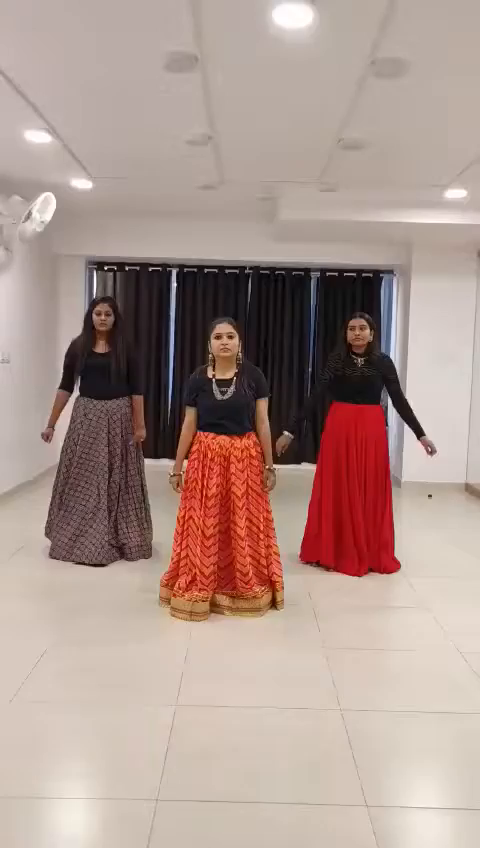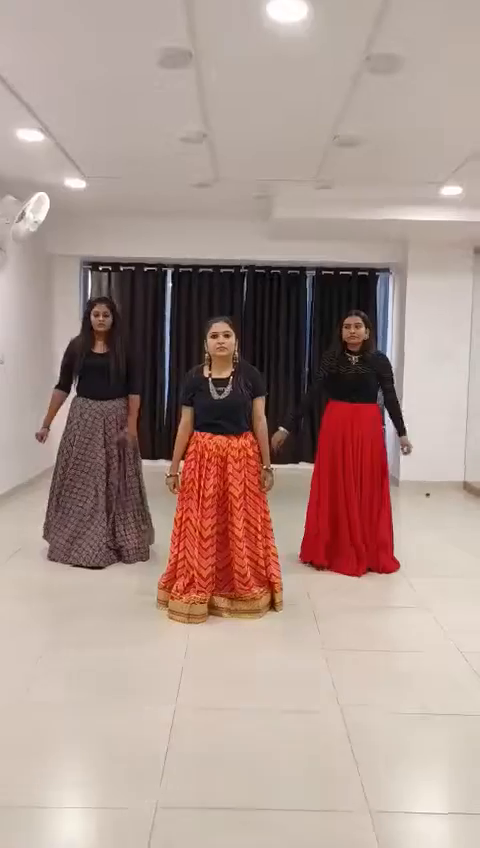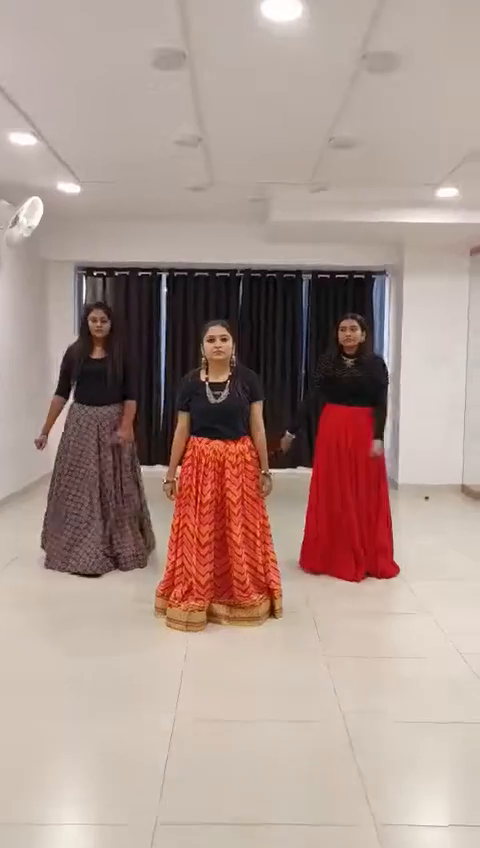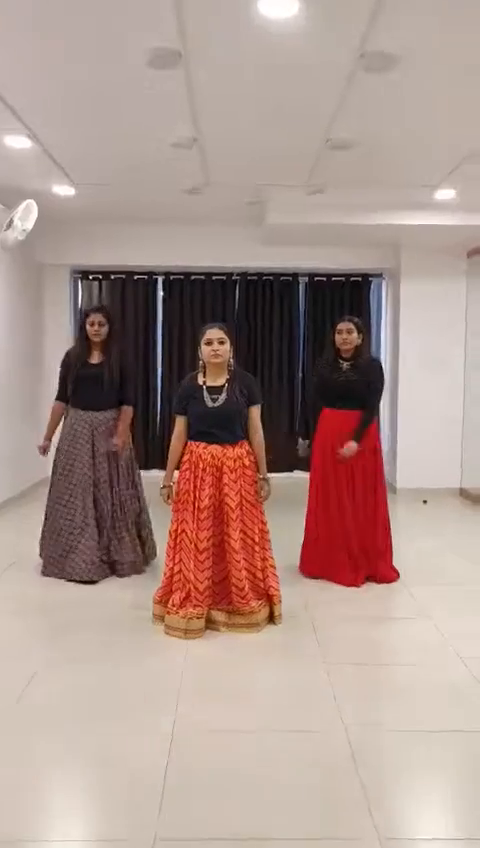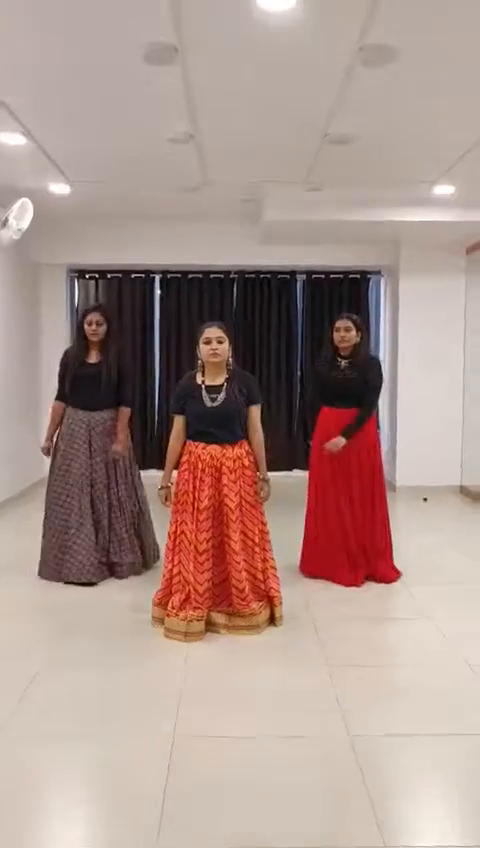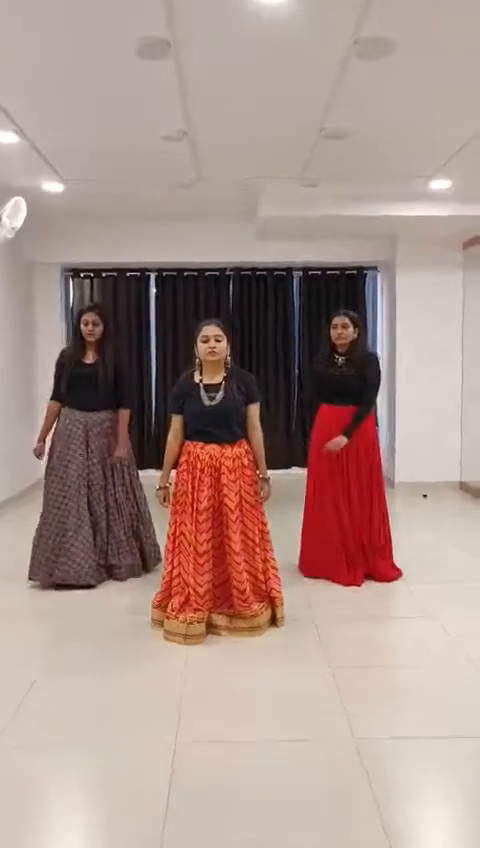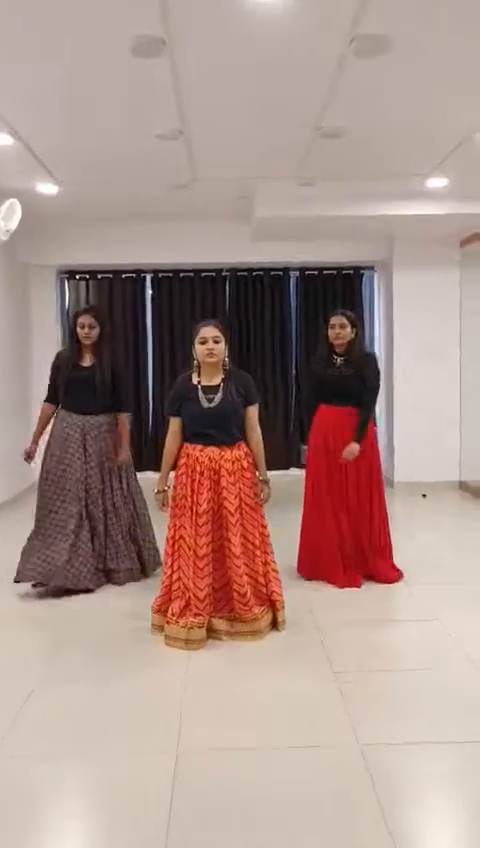
dt=0.1s
person 1, frame 1
left shoulder: (253, 376)
right shoulder: (198, 379)
left elbow: (262, 422)
right elbow: (189, 425)
left wrist: (269, 465)
right wrist: (177, 467)
left hip: (244, 458)
right hip: (207, 458)
left knee: (244, 524)
right knee: (204, 524)
left ankle: (243, 587)
right ankle: (199, 587)
person 1, frame 2
left shoulder: (250, 375)
right shoulder: (195, 378)
left elbow: (259, 421)
right elbow: (185, 425)
left wrist: (266, 465)
right wrist: (173, 468)
left hip: (241, 458)
right hip: (203, 458)
left knee: (241, 525)
right knee: (202, 526)
left ankle: (242, 589)
right ankle: (196, 589)
person 1, frame 3
left shoulder: (247, 379)
right shoulder: (191, 382)
left elbow: (257, 427)
right elbow: (182, 430)
left wrist: (265, 470)
right wrist: (170, 474)
left hip: (240, 463)
right hip: (200, 464)
left knee: (240, 531)
right knee: (199, 532)
left ankle: (241, 595)
right ankle: (195, 596)
person 1, frame 4
left shoulder: (245, 383)
right shoulder: (188, 386)
left elbow: (255, 430)
right elbow: (179, 434)
left wrist: (263, 474)
right wrist: (167, 478)
left hip: (237, 468)
right hip: (198, 468)
left knee: (239, 536)
right knee: (197, 538)
left ankle: (240, 602)
right ankle: (193, 603)
person 1, frame 5
left shoulder: (244, 382)
right shoulder: (187, 385)
left elbow: (255, 430)
right elbow: (178, 434)
left wrist: (263, 474)
right wrist: (165, 478)
left hip: (237, 468)
right hip: (197, 468)
left knee: (238, 537)
right knee: (196, 538)
left ankle: (240, 603)
right ankle: (193, 605)
person 1, frame 6
left shoulder: (243, 380)
right shoulder: (184, 384)
left elbow: (254, 429)
right elbow: (175, 434)
left wrist: (263, 474)
right wrist: (163, 479)
left hip: (236, 467)
right hip: (196, 468)
left knee: (238, 538)
right knee: (195, 539)
left ankle: (241, 605)
right ankle: (192, 608)
person 1, frame 7
left shoulder: (242, 382)
right shoulder: (183, 386)
left elbow: (253, 431)
right elbow: (174, 436)
left wrist: (263, 476)
right wrist: (162, 482)
left hip: (236, 470)
right hip: (195, 472)
left knee: (238, 541)
right knee: (195, 543)
left ankle: (242, 608)
right ankle: (193, 611)
person 2, frame 1
left shoulder: (125, 348)
right shoulder: (78, 347)
left elbow: (136, 389)
right elbow: (66, 386)
left wrist: (140, 424)
right wrist: (51, 423)
left hip: (119, 417)
right hip: (87, 417)
left knee: (119, 480)
right knee: (83, 479)
left ankle: (123, 539)
right ankle: (78, 539)
person 2, frame 2
left shoulder: (123, 348)
right shoulder: (76, 347)
left elbow: (134, 389)
right elbow: (63, 386)
left wrist: (132, 422)
right wrist: (46, 423)
left hip: (116, 418)
right hip: (84, 417)
left knee: (116, 482)
right knee: (81, 481)
left ankle: (121, 540)
right ankle: (76, 542)
person 2, frame 3
left shoulder: (120, 354)
right shoulder: (74, 352)
left elbow: (130, 395)
right elbow: (61, 392)
left wrist: (125, 426)
right wrist: (46, 429)
left hip: (112, 423)
right hip: (81, 423)
left knee: (114, 488)
right knee: (77, 488)
left ankle: (117, 548)
right ankle: (74, 551)
person 2, frame 4
left shoulder: (119, 359)
right shoulder: (73, 357)
left elbow: (128, 401)
right elbow: (62, 398)
left wrist: (121, 433)
right wrist: (48, 435)
left hip: (109, 428)
right hip: (77, 429)
left knee: (112, 494)
right knee: (73, 494)
left ankle: (116, 554)
right ankle: (71, 557)
person 2, frame 5
left shoulder: (117, 358)
right shoulder: (71, 356)
left elbow: (125, 401)
right elbow: (61, 398)
left wrist: (121, 437)
right wrist: (50, 436)
left hip: (107, 429)
right hip: (75, 430)
left knee: (111, 495)
right knee: (70, 496)
left ankle: (115, 556)
right ankle: (70, 560)
person 2, frame 6
left shoulder: (114, 358)
right shoulder: (67, 356)
left elbow: (124, 403)
right elbow: (57, 398)
left wrist: (122, 442)
right wrist: (42, 436)
left hip: (105, 429)
right hip: (71, 430)
left knee: (109, 496)
right knee: (67, 498)
left ankle: (114, 558)
right ankle: (66, 563)
person 2, frame 7
left shoulder: (111, 361)
right shoulder: (63, 359)
left elbow: (122, 406)
right elbow: (51, 400)
left wrist: (123, 446)
right wrist: (35, 439)
left hip: (102, 434)
right hip: (67, 434)
left knee: (106, 500)
right knee: (62, 502)
left ankle: (113, 563)
right ankle: (60, 566)
person 3, frame 1
left shoulder: (383, 362)
right shoulder: (336, 360)
left elbow: (398, 399)
right elbow: (317, 395)
left wrist: (420, 433)
right wrist: (291, 429)
left hip: (371, 429)
right hip: (339, 428)
left knee: (371, 492)
right knee: (335, 490)
left ankle: (372, 554)
right ankle: (335, 552)
person 3, frame 2
left shoulder: (378, 360)
right shoulder: (331, 359)
left elbow: (390, 397)
right elbow: (312, 394)
left wrist: (402, 432)
right wrist: (286, 427)
left hip: (367, 428)
right hip: (335, 426)
left knee: (367, 491)
right knee: (332, 490)
left ankle: (369, 553)
right ankle: (330, 550)
person 3, frame 3
left shoulder: (375, 363)
right shoulder: (327, 362)
left elbow: (380, 403)
right elbow: (312, 399)
left wrist: (378, 438)
right wrist: (292, 431)
left hip: (363, 431)
right hip: (331, 430)
left knee: (367, 496)
right knee: (331, 495)
left ankle: (368, 558)
right ankle: (329, 556)
person 3, frame 4
left shoulder: (372, 365)
right shoulder: (325, 365)
left elbow: (372, 407)
right elbow: (316, 404)
left wrist: (355, 440)
left hip: (363, 435)
right hip: (329, 434)
left knee: (365, 500)
right knee: (330, 499)
left ankle: (370, 562)
right ankle: (332, 561)
person 3, frame 5
left shoulder: (370, 364)
right shoulder: (324, 364)
left elbow: (369, 405)
right elbow: (316, 403)
left wrist: (344, 436)
right wrist: (317, 436)
left hip: (360, 435)
right hip: (326, 432)
left knee: (364, 500)
right knee: (329, 500)
left ankle: (370, 562)
right ankle: (330, 562)
person 3, frame 6
left shoulder: (368, 360)
right shoulder: (321, 361)
left elbow: (368, 403)
right elbow: (315, 401)
left wrist: (345, 435)
right wrist: (317, 435)
left hip: (359, 432)
right hip: (325, 431)
left knee: (362, 498)
right knee: (327, 498)
left ankle: (370, 561)
right ankle: (330, 561)
person 3, frame 7
left shoulder: (366, 360)
right shoulder: (320, 361)
left elbow: (368, 404)
right elbow: (314, 402)
left wrist: (357, 441)
right wrist: (307, 440)
left hip: (358, 432)
right hip: (324, 433)
left knee: (361, 500)
right knee: (326, 499)
left ankle: (369, 562)
right ankle: (329, 563)
